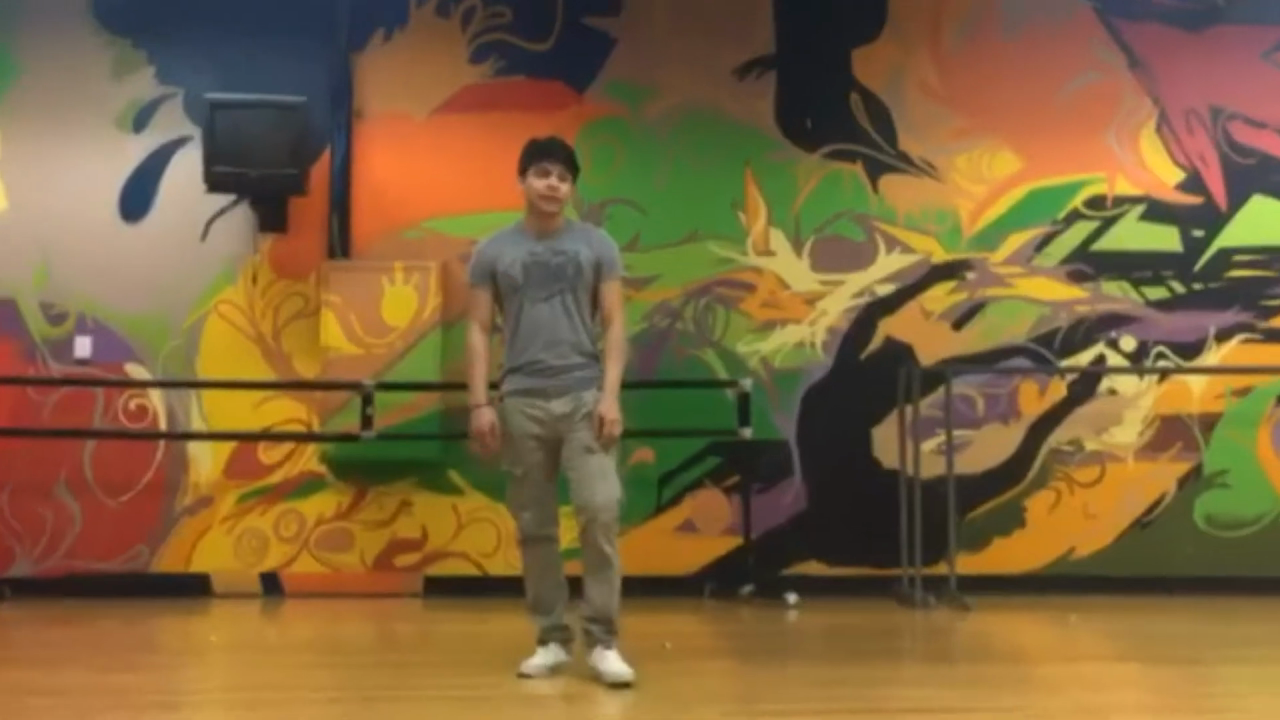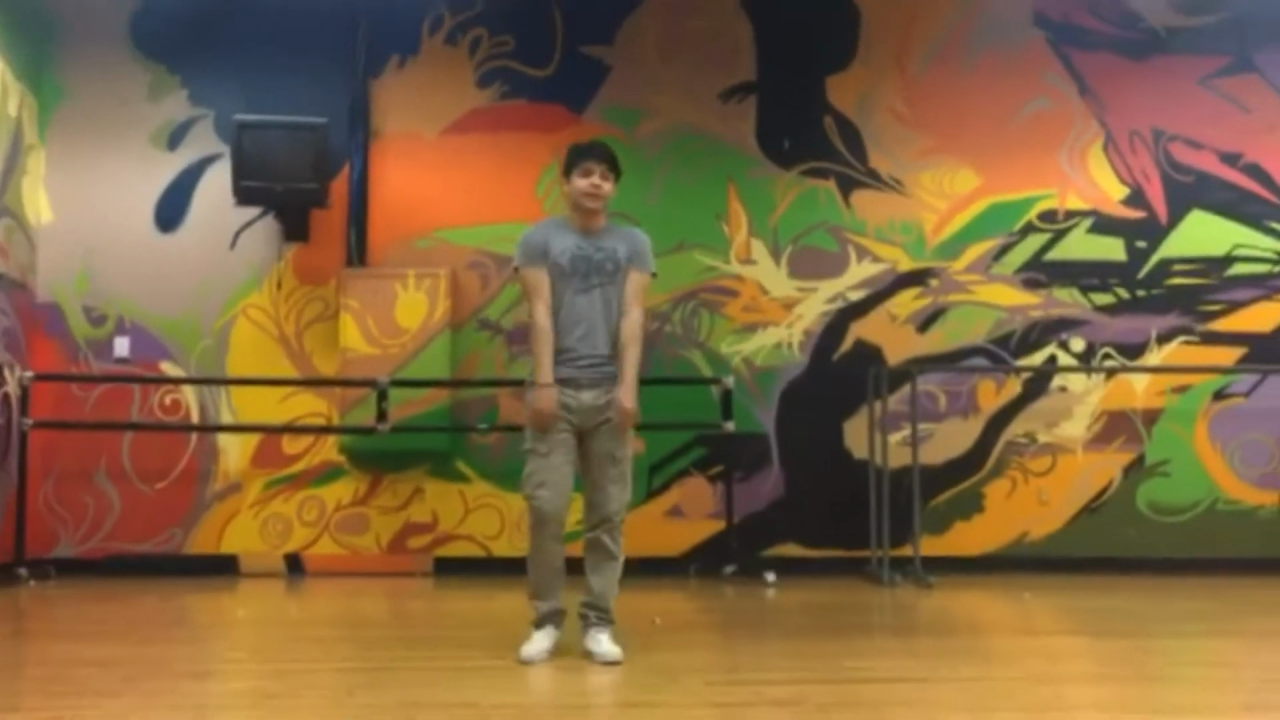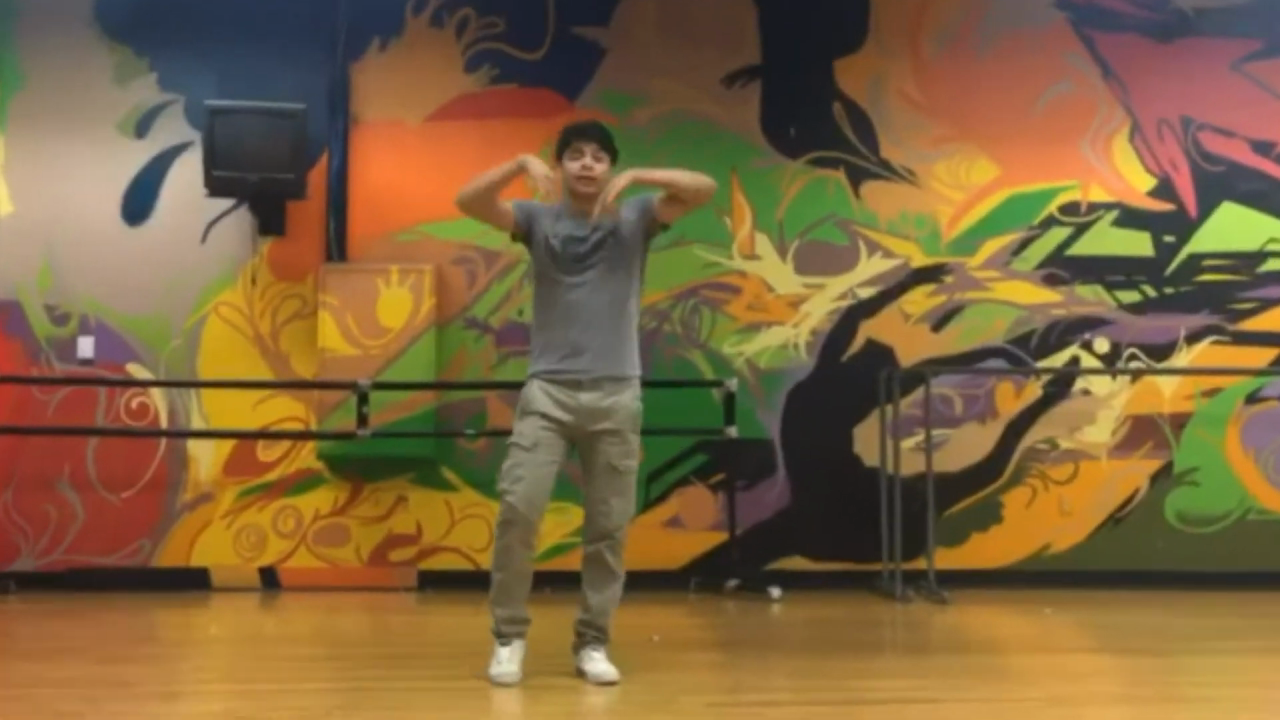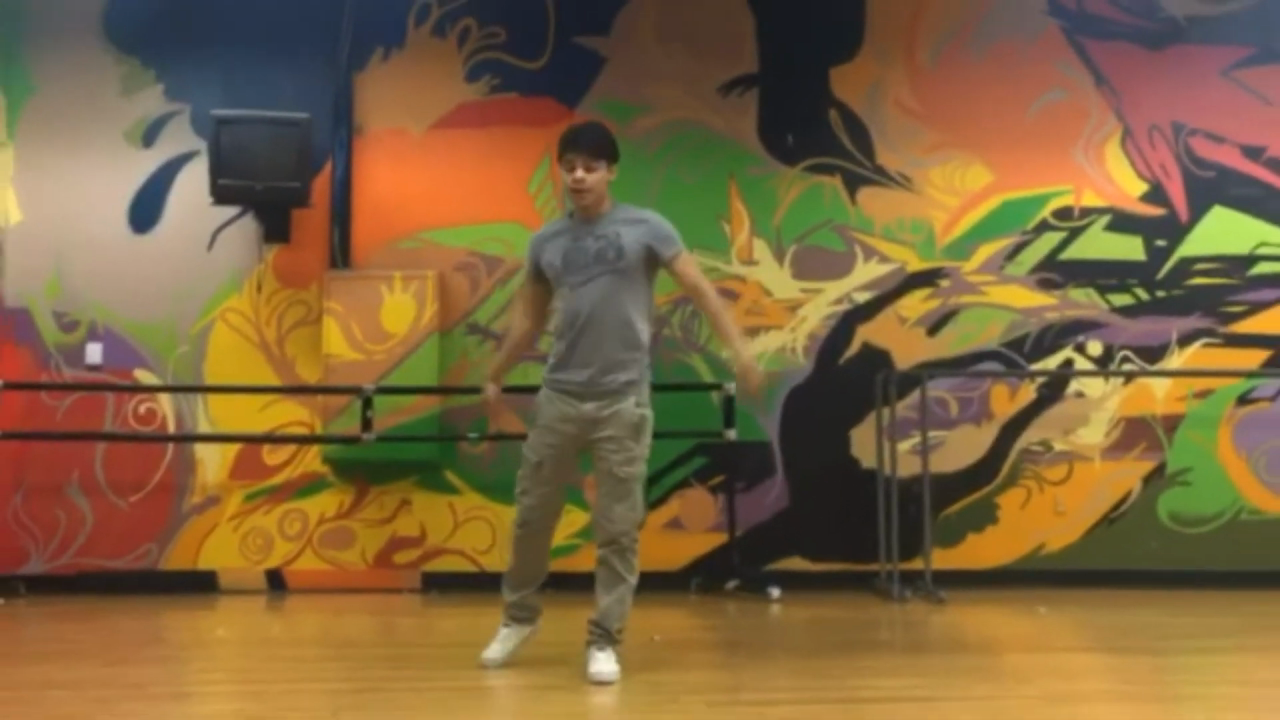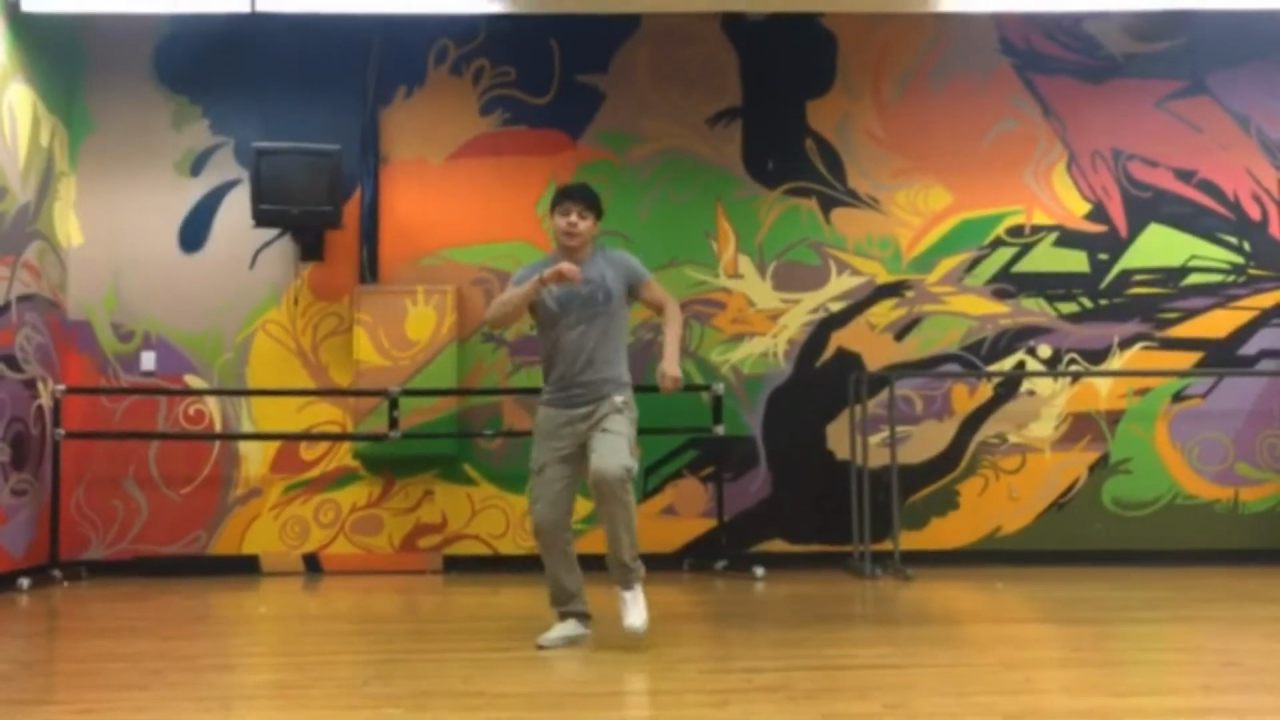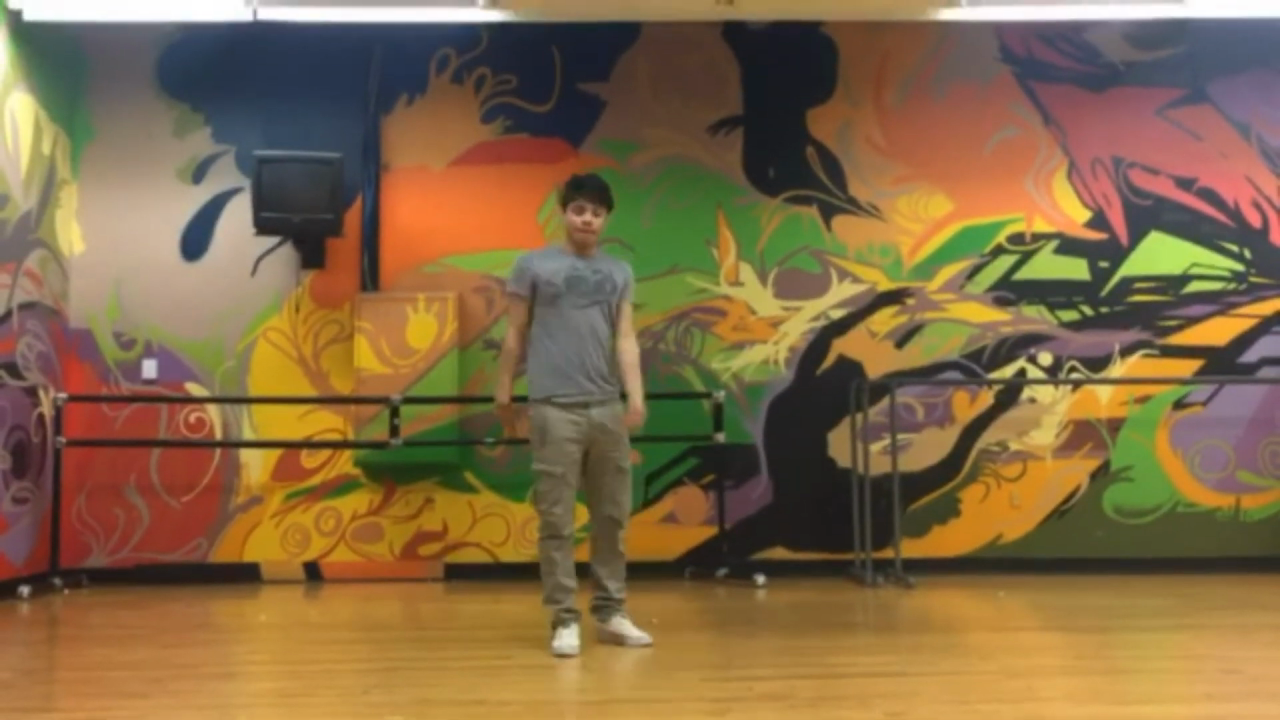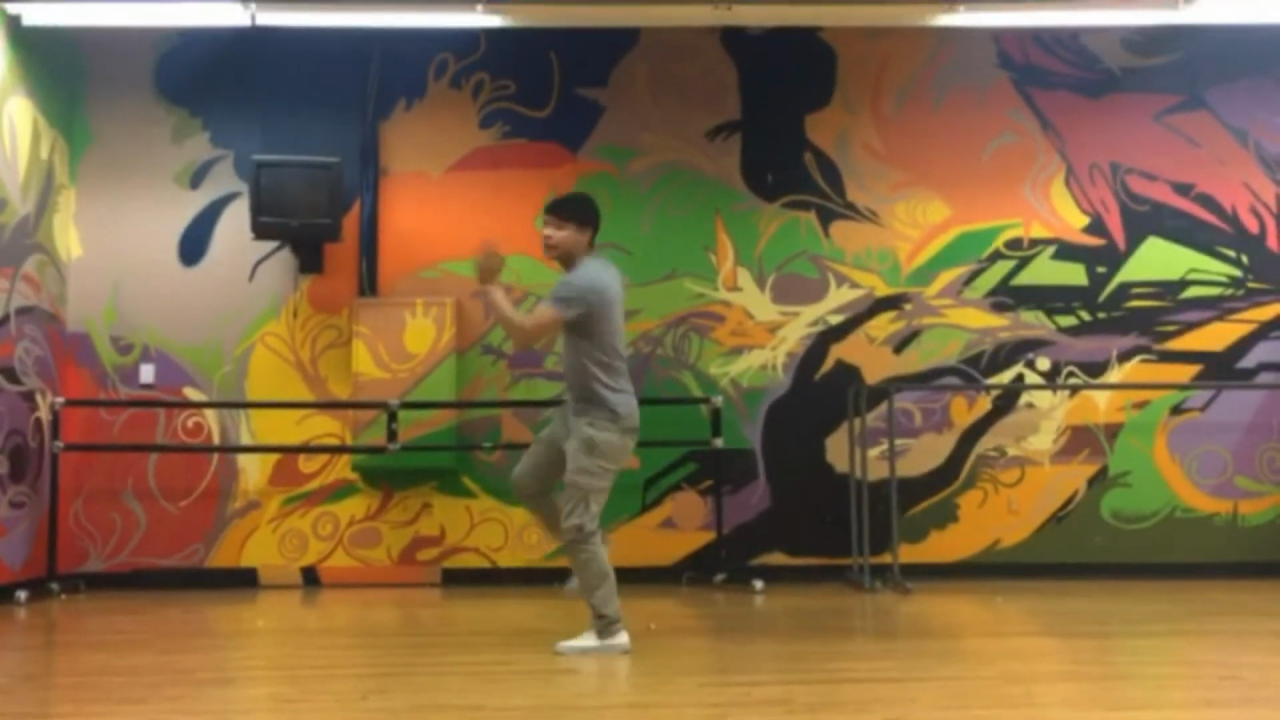
dt=0.7s
person 1, frame 1
left shoulder: (598, 246)
right shoulder: (492, 252)
left elbow: (613, 325)
right elbow: (479, 330)
left wrist: (610, 395)
right wrist: (480, 402)
left hip: (584, 398)
right hip: (521, 402)
left knee: (600, 509)
right knee: (534, 525)
left ankle: (602, 638)
right ankle: (552, 638)
person 1, frame 2
left shoulder: (633, 242)
right shoulder: (539, 239)
left elbow: (634, 315)
right elbow: (539, 313)
left wrist: (628, 386)
right wrist: (542, 385)
left hip: (610, 393)
right hip: (556, 391)
left knee: (608, 513)
right knee: (546, 508)
left ankle: (598, 624)
right ankle: (547, 619)
person 1, frame 3
left shoulder: (636, 216)
right shoulder: (538, 218)
left elbow: (703, 189)
right elbow: (468, 201)
left wrist: (631, 180)
right wrist: (522, 164)
left hip: (617, 394)
right hip: (547, 390)
left knee: (609, 525)
right knee: (519, 506)
left ankle: (593, 641)
right ankle: (508, 634)
person 1, frame 4
left shoulder: (644, 227)
right shoulder: (547, 242)
left elbow: (698, 286)
right elbow: (530, 316)
left wrist: (738, 348)
right wrist: (496, 376)
left hip: (622, 401)
right hip: (559, 398)
left knee: (618, 529)
right knee: (533, 515)
left ankle: (604, 639)
right ankle: (519, 616)
person 1, frame 5
left shoulder: (619, 264)
right shoulder: (534, 275)
left elbow: (669, 308)
right elbow: (495, 319)
left wrist: (670, 358)
right wrist: (543, 280)
left hip: (611, 404)
right hip: (556, 412)
left knee: (610, 474)
right knee: (547, 519)
left ankle: (629, 578)
right ankle: (573, 615)
person 1, frame 6
left shoulder: (618, 270)
right shoulder: (533, 264)
left elbow: (625, 338)
right elbow: (515, 333)
left wrist: (636, 396)
right wrist: (504, 392)
left hip: (607, 408)
right hip: (554, 409)
left knee: (612, 516)
right knee: (557, 521)
left ankle: (610, 613)
right ankle: (564, 620)
person 1, frame 7
left shoulder: (584, 281)
right shoulder: (598, 272)
left elbow: (527, 330)
left wrist: (491, 287)
left hip: (605, 419)
right hip: (589, 410)
left knee: (577, 522)
right knee: (525, 482)
left ankle: (609, 628)
right ankle: (587, 567)
